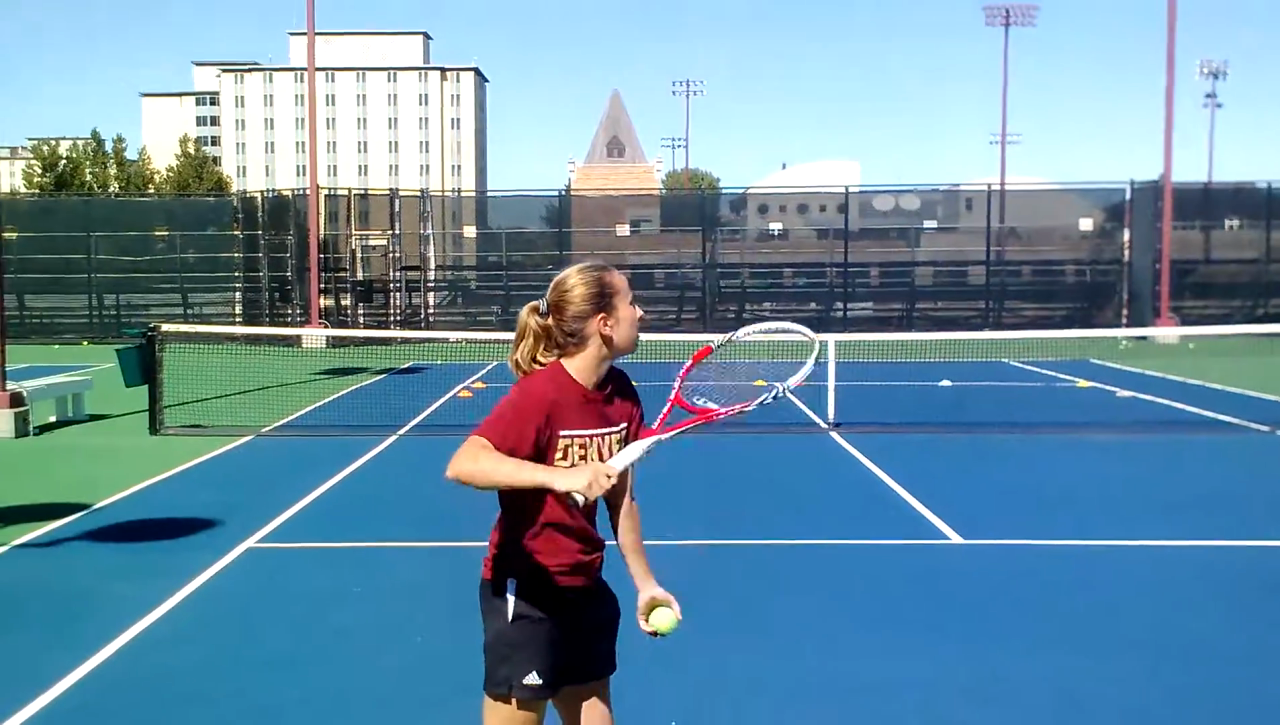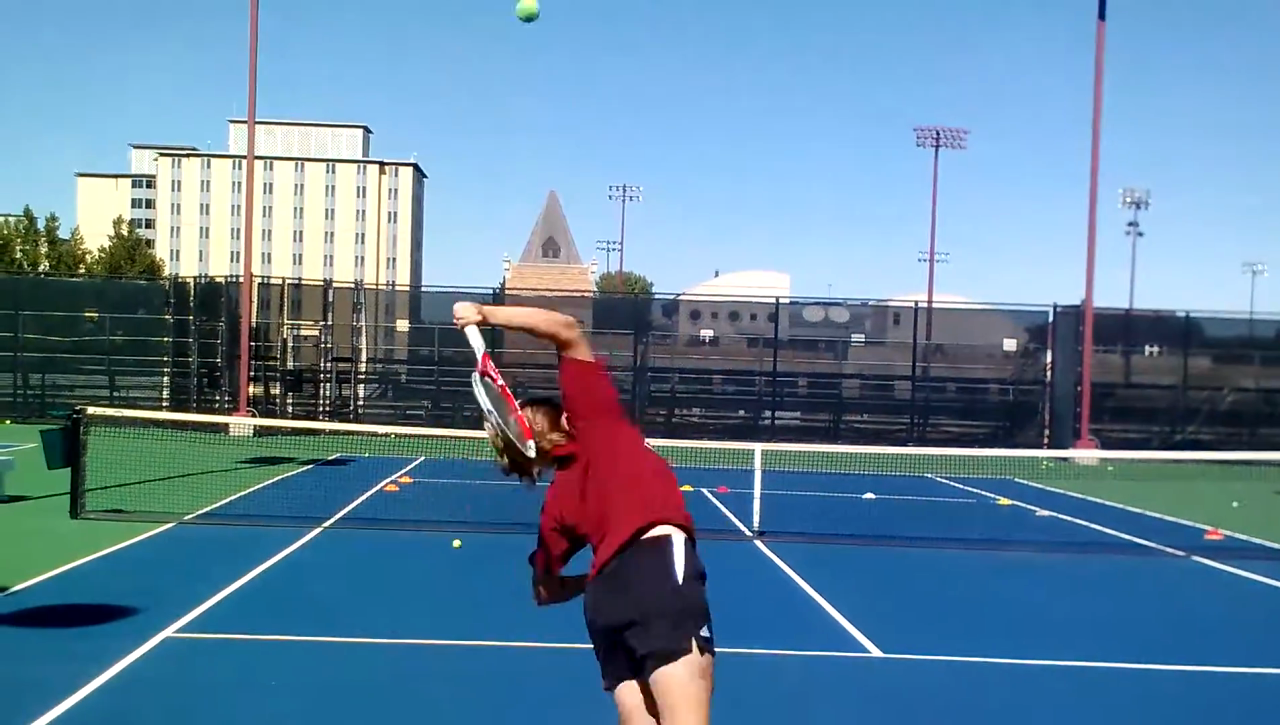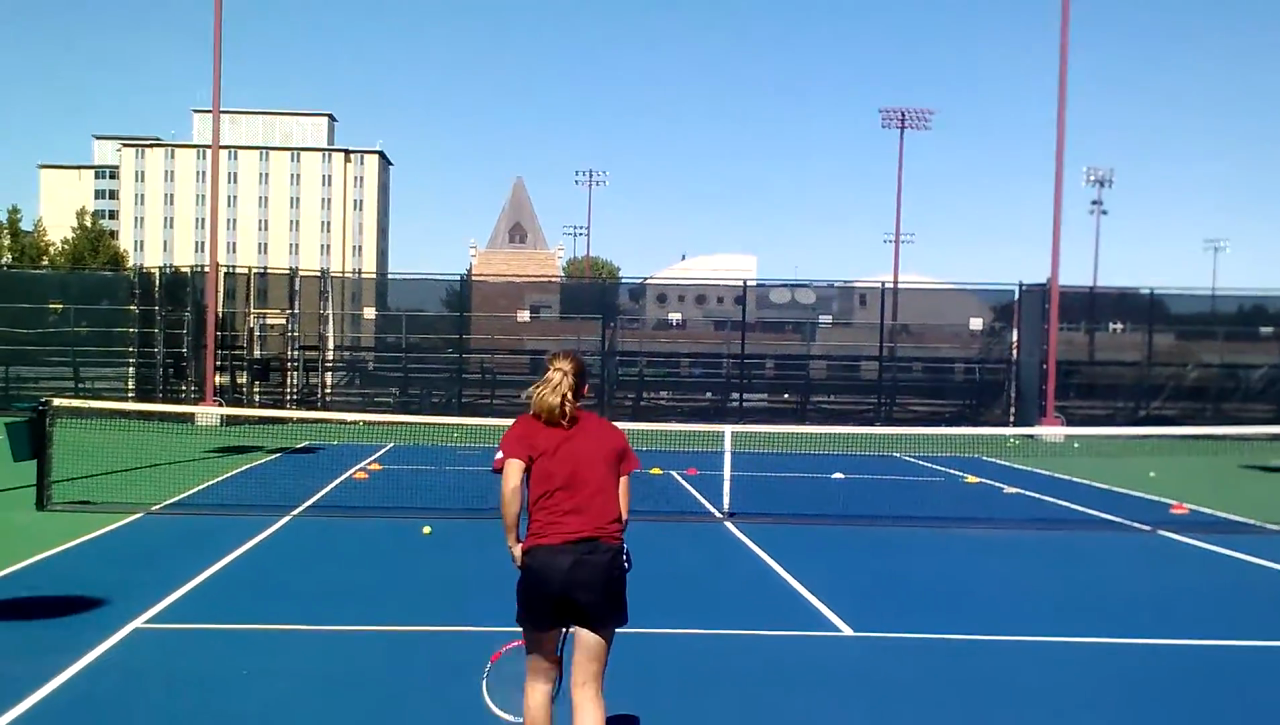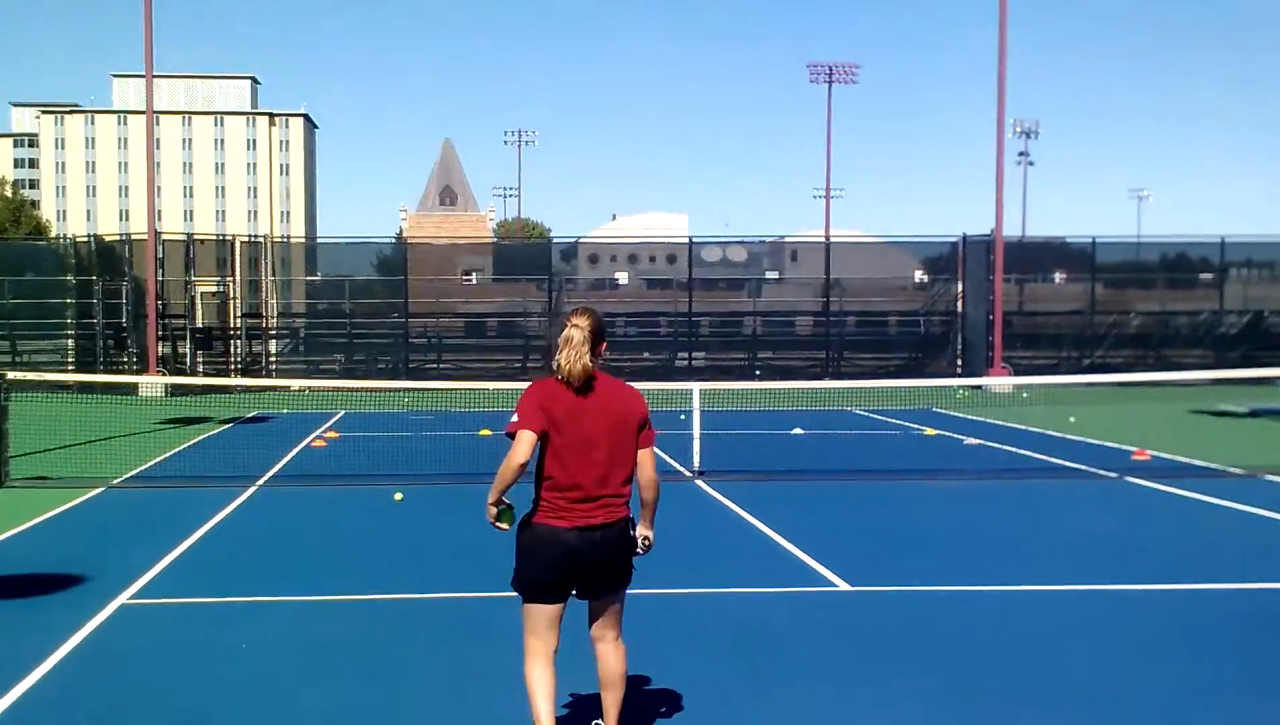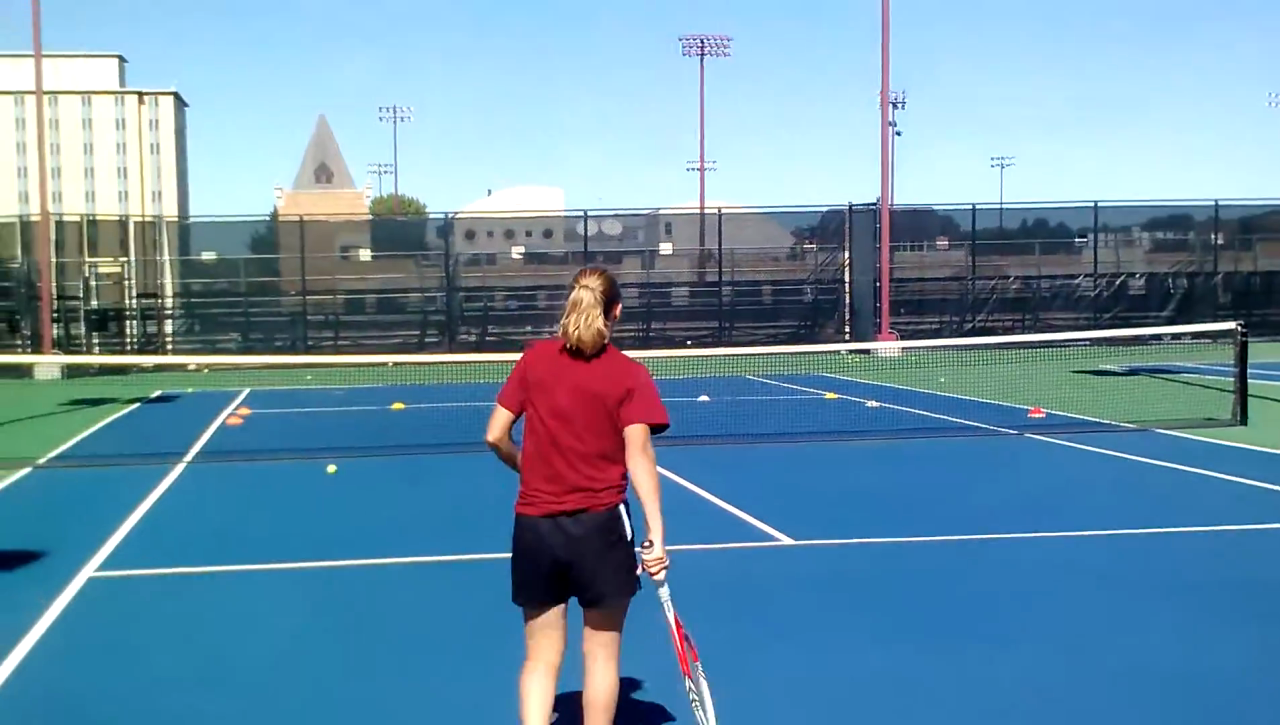
dt=1s
person 1, frame 1
left shoulder: (621, 392)
right shoulder: (540, 393)
right elbow: (462, 465)
left wrist: (644, 582)
right wrist: (559, 476)
left hip: (585, 588)
right hip: (526, 592)
person 1, frame 2
left shoulder: (556, 510)
right shoulder: (590, 422)
left elbow: (545, 592)
right elbow: (567, 330)
right wrist: (487, 313)
left hip: (605, 601)
person 1, frame 3
left shoulder: (525, 429)
right shoulder: (612, 433)
left elbow: (511, 486)
right elbow: (622, 511)
left wrist: (513, 541)
left hip: (545, 559)
right hip: (604, 560)
left knee: (541, 673)
right knee: (588, 687)
person 1, frame 4
left shoulder: (541, 394)
right shoulder: (632, 399)
left elbow: (519, 457)
right elbow: (647, 474)
left wrist: (494, 499)
right wrist: (646, 522)
left hip: (548, 534)
right hip: (611, 534)
left knee: (539, 650)
right knee: (608, 636)
person 1, frame 5
left shoulder: (532, 360)
right shoulder: (630, 375)
left elbow: (495, 435)
right elbow: (638, 454)
right wrist: (656, 532)
left hip: (535, 525)
right hip: (600, 525)
left knee: (541, 658)
right knee: (602, 655)
